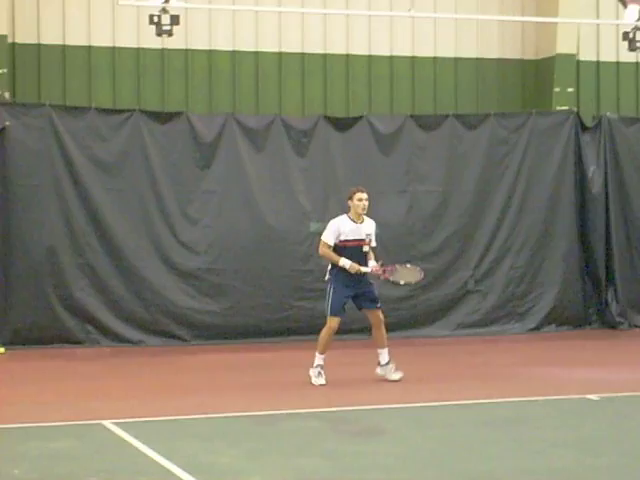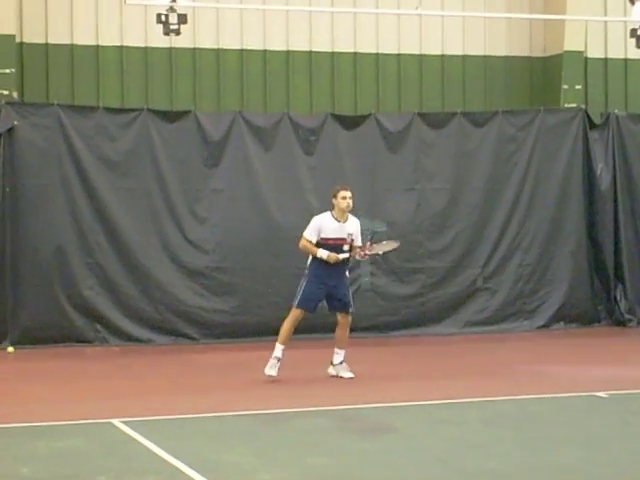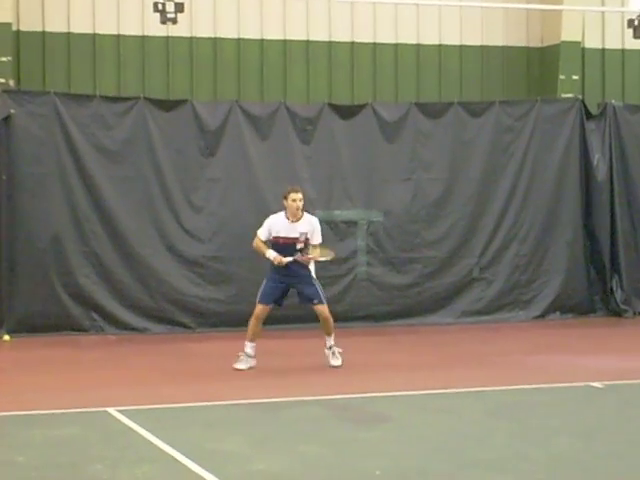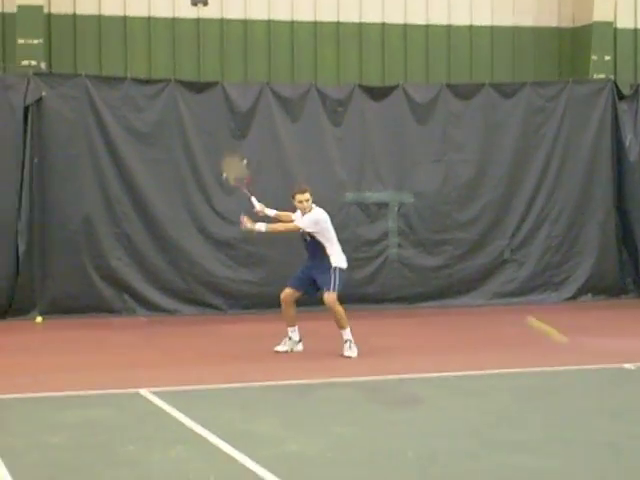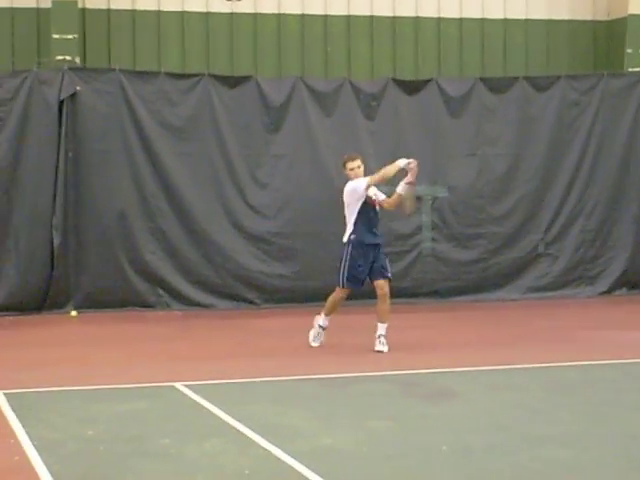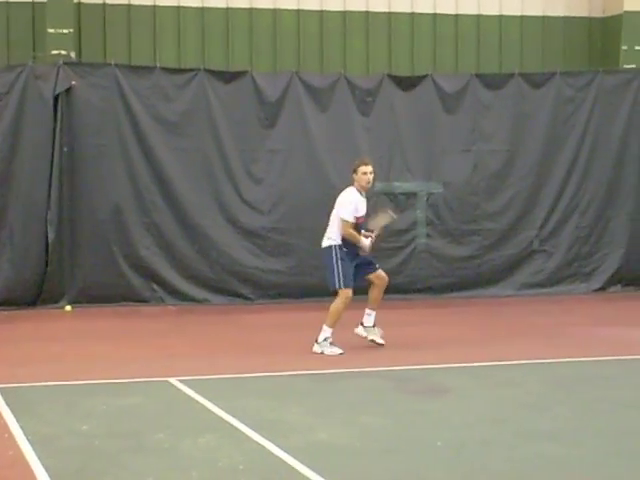
dt=0.5s
person 1, frame 1
left shoulder: (370, 224)
right shoulder: (337, 224)
right elbow: (322, 249)
left wrist: (373, 265)
right wrist: (344, 263)
left hip: (361, 279)
right hip: (338, 280)
left knee: (378, 319)
right knee: (333, 324)
left ankle: (384, 364)
right ankle: (317, 367)
person 1, frame 2
left shoulder: (355, 223)
right shoulder: (320, 220)
left elbow: (355, 250)
right elbow: (303, 244)
left wrist: (361, 253)
right wrist: (325, 254)
left hip: (339, 277)
right hip: (316, 275)
left knee: (345, 320)
right knee: (295, 315)
left ankle: (338, 364)
right ankle: (276, 358)
person 1, frame 3
left shoulder: (312, 222)
right shoulder: (273, 220)
left elbow: (315, 250)
right elbow: (257, 243)
left wrist: (309, 256)
right wrist: (271, 254)
left hip: (303, 273)
right hip: (277, 273)
left knee: (324, 313)
right knee: (259, 313)
left ankle: (331, 348)
right ankle: (248, 355)
person 1, frame 4
left shoulder: (316, 216)
right shoulder: (302, 212)
left elbow: (287, 228)
right elbow: (290, 217)
left wrist: (257, 227)
right wrist: (266, 210)
left hip: (332, 264)
right hip: (313, 265)
left knee: (329, 299)
right knee: (286, 297)
left ankle: (348, 340)
right ankle: (294, 340)
person 1, frame 5
left shoulder: (369, 188)
right shoulder: (352, 188)
left elbow: (390, 205)
right elbow: (381, 176)
left wrist: (405, 185)
right wrist: (400, 163)
left hip: (375, 245)
right hip: (355, 246)
left knee: (383, 291)
right knee: (342, 293)
left ankle: (380, 336)
right ankle: (321, 323)
person 1, frame 6
left shoulder: (359, 197)
right shoulder: (351, 198)
right elbow: (345, 230)
left wrist: (364, 235)
right wrist: (365, 243)
left hip: (351, 250)
right hip: (337, 249)
left knee: (381, 279)
right knee: (345, 295)
left ankle: (367, 325)
right ankle: (323, 340)
